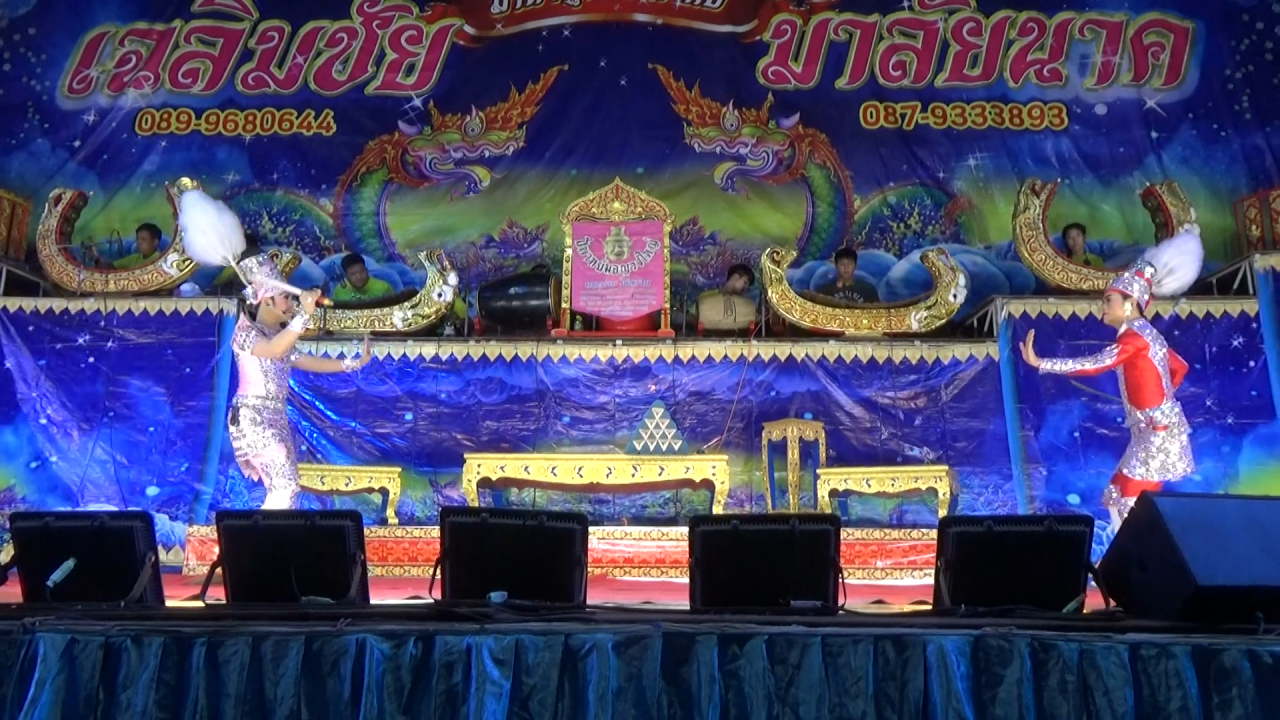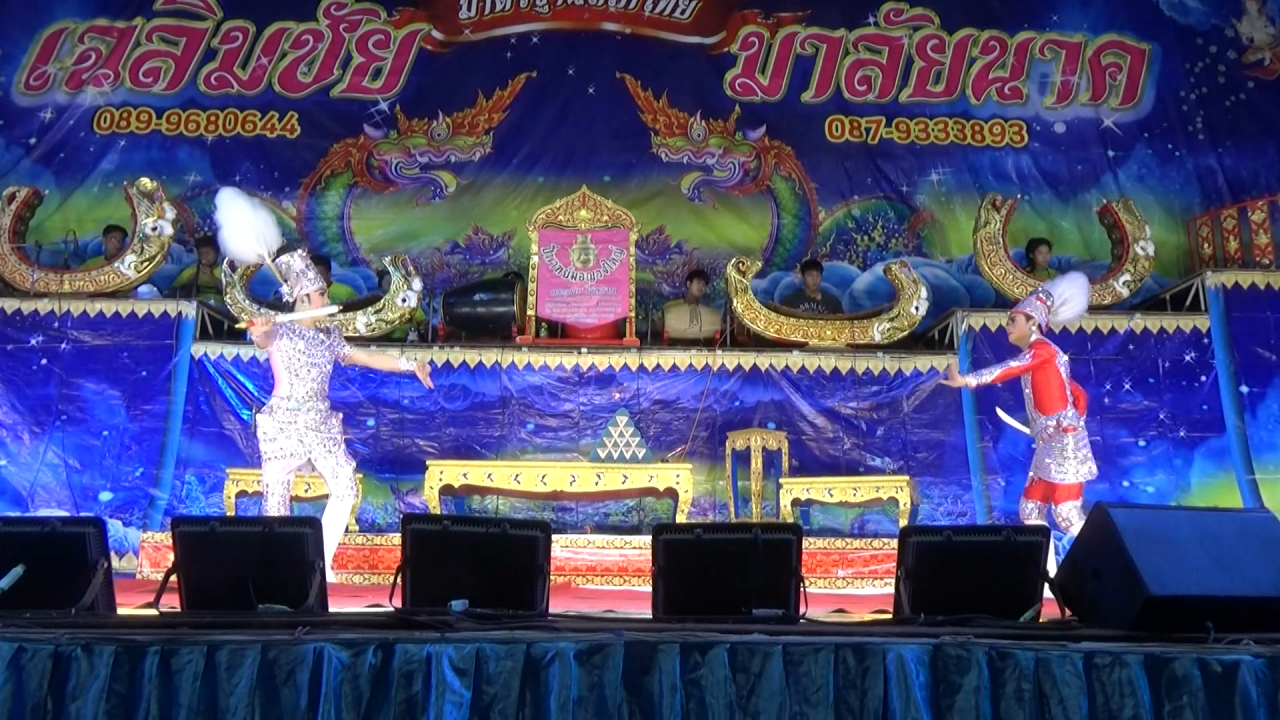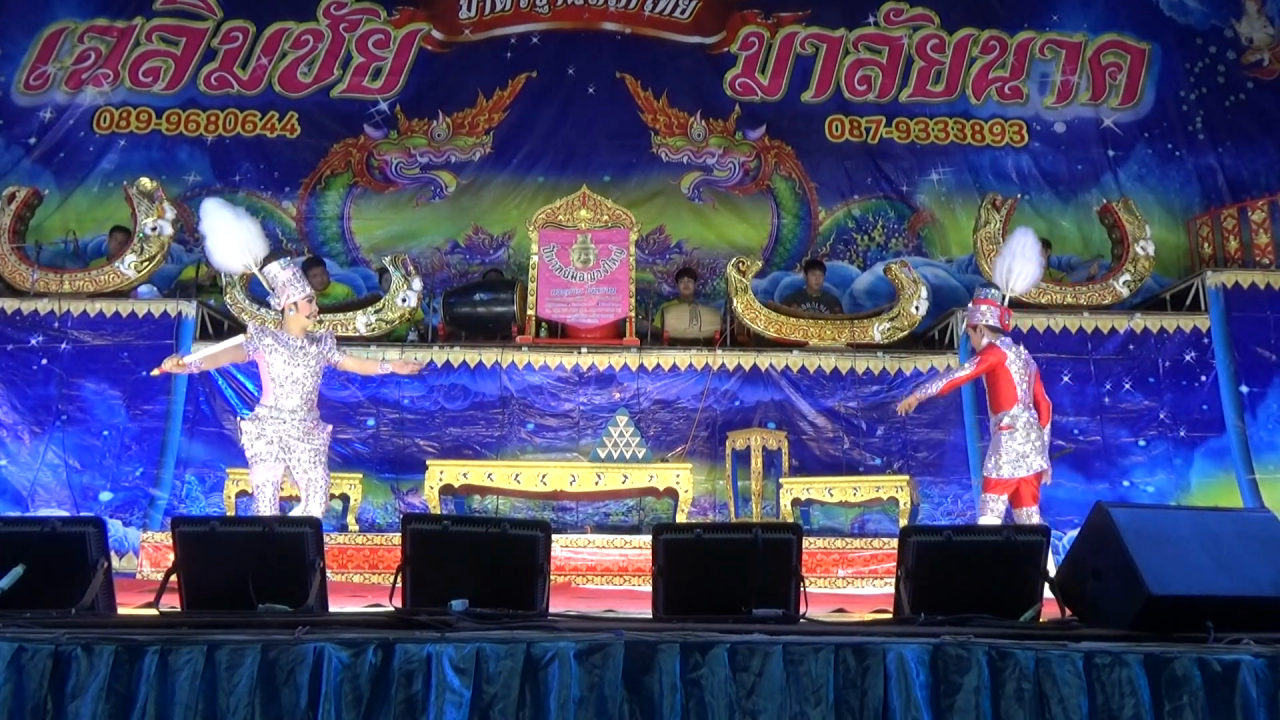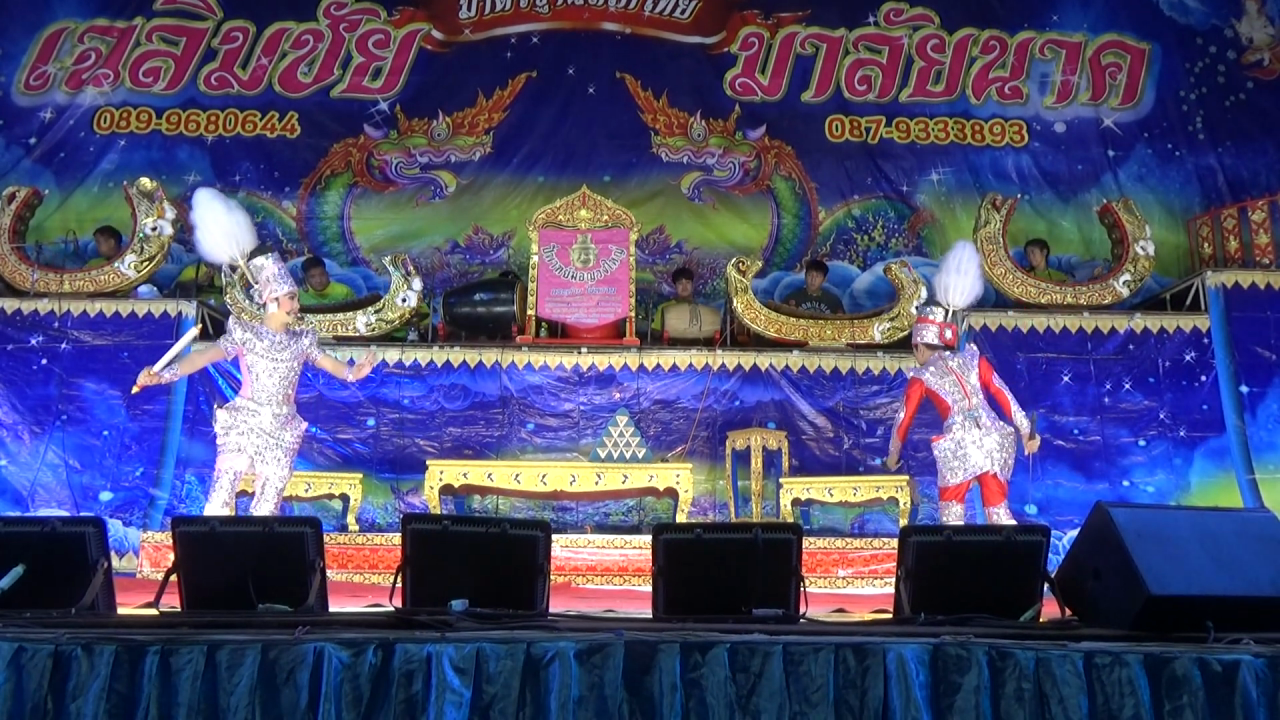
dt=1s
person 1, frame 1
left shoulder: (281, 335)
right shoulder: (245, 330)
left elbow: (312, 363)
right elbow: (276, 350)
left wrist: (356, 362)
right wrist: (304, 312)
left hip: (277, 420)
right hip: (252, 419)
left knee: (283, 489)
right knee: (285, 483)
person 1, frame 2
left shoulder: (331, 337)
right shoulder: (282, 329)
left elbow: (369, 358)
right elbow: (264, 339)
left wrist: (411, 365)
right wrist: (259, 331)
left hip: (322, 424)
right hip: (285, 424)
left knee: (345, 488)
right knee: (276, 498)
left ankle: (322, 561)
person 1, frame 3
left shoulder: (321, 344)
right shoulder: (264, 341)
left elbow: (353, 363)
right elbow: (228, 355)
left wrist: (390, 366)
right wrist: (188, 365)
left hip: (308, 436)
right hip: (269, 433)
left knee: (316, 505)
right knee: (266, 508)
person 1, frame 4
left shoulder: (302, 340)
right shoulder: (245, 334)
left elbow: (328, 363)
right elbow: (204, 357)
left wrist: (352, 373)
right wrist: (162, 376)
left hip: (281, 432)
right hip: (243, 424)
left knee: (268, 502)
right knee: (222, 495)
person 2, frame 1
left shoulder: (1136, 338)
right shoulder: (1145, 334)
left elbow: (1094, 365)
right elbow: (1181, 367)
left wrist: (1040, 363)
left hip: (1157, 434)
right hip: (1149, 433)
left knee: (1132, 508)
right knee: (1115, 497)
person 2, frame 2
left shoulder: (1043, 349)
right shoulder: (1039, 358)
left elbow: (1009, 369)
right elbow: (1080, 395)
left wrist: (968, 380)
right wrist: (1073, 430)
left hip: (1063, 443)
right hip: (1050, 445)
left knee: (1067, 514)
right knee: (1031, 509)
right ankle: (1048, 575)
person 2, frame 3
left shoulder: (994, 350)
right shoulder: (1022, 355)
left elbow: (957, 377)
right elbow: (1044, 404)
left wrist: (916, 396)
right wrist: (1041, 444)
left hip: (1010, 438)
right hip: (1031, 442)
left knee: (991, 508)
right knee: (1028, 513)
person 2, frame 4
left shoulder: (921, 376)
right shoulder: (973, 358)
left elbow: (904, 418)
right elbow: (1002, 393)
left wrist: (894, 453)
right wrist: (1025, 430)
left hip: (958, 444)
right hip: (992, 439)
left knee: (951, 516)
right knee: (999, 512)
